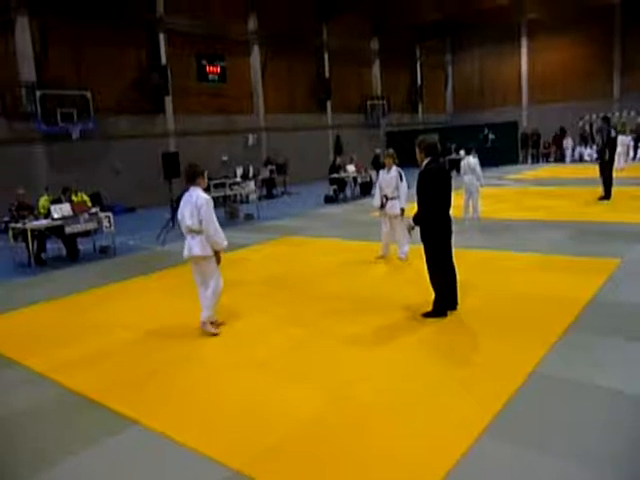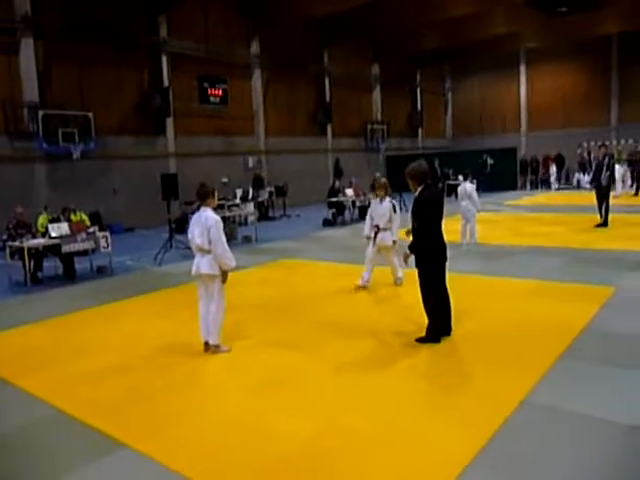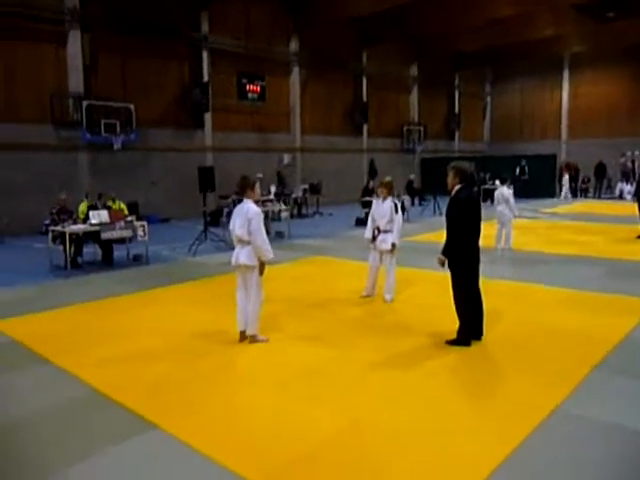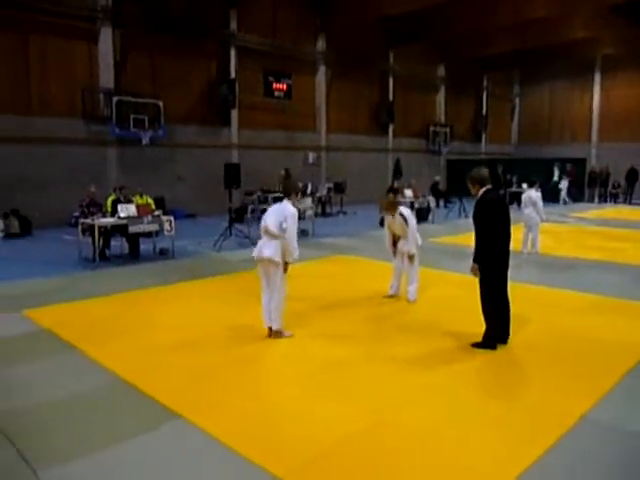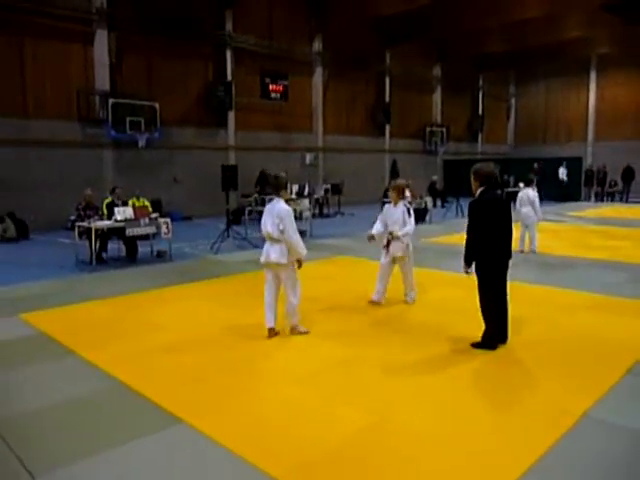
dt=1s
person 1, frame 1
left shoulder: (427, 172)
right shoulder: (441, 168)
left elbow: (426, 203)
left wrist: (415, 221)
left hip: (432, 226)
right hip: (443, 222)
left knee: (436, 267)
right knee: (446, 263)
left ankle: (440, 307)
right ankle: (450, 302)
person 1, frame 2
left shoulder: (423, 198)
right shoulder: (435, 191)
left elbow: (423, 230)
left wrist: (410, 249)
right wrist: (413, 229)
left hip: (428, 252)
right hip: (438, 248)
left knee: (430, 293)
right knee: (440, 289)
left ankle: (434, 333)
right ankle: (445, 327)
person 1, frame 3
left shoulder: (458, 198)
right shoulder: (471, 195)
left elbow: (455, 231)
left wrist: (445, 253)
left hip: (460, 254)
right hip: (472, 251)
left knee: (462, 295)
right knee: (472, 292)
left ankle: (465, 336)
right ankle: (476, 331)
person 1, frame 4
left shoulder: (483, 202)
right shoulder: (498, 197)
left elbow: (482, 235)
left wrist: (476, 261)
left hip: (489, 258)
right hip: (502, 254)
left knee: (489, 298)
right knee: (500, 294)
left ankle: (491, 339)
right ankle: (502, 335)
person 1, frame 5
left shoulder: (477, 203)
right shoulder: (501, 200)
left elbow: (472, 235)
right elbow: (507, 229)
left wrist: (467, 261)
right wrist: (506, 251)
left hip: (486, 258)
right hip: (501, 255)
left knee: (488, 298)
right knee: (500, 295)
left ankle: (491, 339)
right ankle: (501, 335)
person 2, frame 1
left shoulder: (185, 198)
right shoulder: (203, 198)
left elbow: (182, 222)
right elbow: (210, 226)
right wrist: (218, 247)
left hip: (191, 245)
right hip: (204, 245)
left knee: (203, 283)
right knee: (215, 283)
left ankle: (211, 319)
right ankle: (206, 320)
person 2, frame 2
left shoulder: (195, 218)
right shoulder: (213, 219)
left elbow: (192, 241)
right elbow: (219, 246)
right wrist: (226, 267)
left hip: (199, 264)
right hip: (212, 265)
left knee: (205, 303)
right knee: (216, 304)
left ankle: (207, 341)
right ankle: (214, 343)
person 2, frame 3
left shoulder: (238, 209)
right shoulder: (254, 211)
right elbow: (258, 238)
right wrist: (264, 259)
left hip: (239, 254)
right hip: (251, 256)
left knee: (242, 294)
right knee: (254, 296)
left ankle: (243, 331)
right ankle: (252, 334)
person 2, frame 4
left shoulder: (274, 208)
right shoulder: (291, 211)
right elbow: (289, 238)
right wrist: (288, 260)
left hip: (262, 249)
right hip: (274, 251)
left knee: (268, 290)
right knee: (278, 291)
left ankle: (271, 327)
right ankle: (277, 329)
person 2, frame 5
left shoulder: (268, 208)
right shoulder: (285, 209)
right elbow: (291, 235)
right wrist: (299, 255)
left hip: (269, 251)
right hip: (283, 253)
left knee: (270, 291)
right knee: (292, 290)
left ankle: (270, 327)
right ankle: (294, 326)
person 3, frame 1
left shoulder: (398, 172)
right shoulder: (382, 173)
left elbow: (403, 190)
right elbow: (378, 189)
left wrist: (402, 206)
right wrist: (378, 204)
left hip: (395, 204)
right hip: (385, 204)
left knee: (399, 229)
right knee: (385, 229)
left ankle: (403, 252)
right ankle: (385, 252)
person 3, frame 2
left shoulder: (391, 204)
right shoulder: (374, 202)
left elbow: (396, 221)
right elbow: (369, 217)
left wrist: (394, 237)
right wrist: (367, 233)
left hip: (386, 235)
right hip: (375, 234)
left knee: (392, 258)
right knee: (369, 257)
left ankle: (398, 278)
right ankle: (365, 281)
person 3, frame 3
left shoulder: (394, 204)
right shoulder: (376, 202)
left elbow: (398, 223)
right elbow: (371, 219)
left wrist: (394, 241)
right wrist: (370, 236)
left hip: (388, 238)
right hip: (376, 237)
left knee: (389, 267)
right knee: (373, 265)
left ankle: (388, 295)
right ankle: (369, 290)
person 3, frame 4
left shoulder: (404, 214)
right shoulder: (388, 215)
left elbow: (411, 233)
right elbow: (389, 231)
left wrist: (411, 251)
right wrist: (391, 247)
left hip: (410, 242)
right hip: (398, 242)
left knee: (411, 268)
right knee: (397, 266)
left ankle: (411, 294)
right ankle: (394, 291)
person 3, frame 5
left shoulder: (406, 208)
right shoulder: (387, 207)
left elbow: (410, 228)
right elbow: (381, 222)
left wrist: (398, 234)
right wrist: (374, 234)
left hip: (402, 244)
right hip: (389, 243)
left knee: (407, 273)
right knee: (383, 269)
left ankle: (410, 297)
right ankle: (378, 297)
